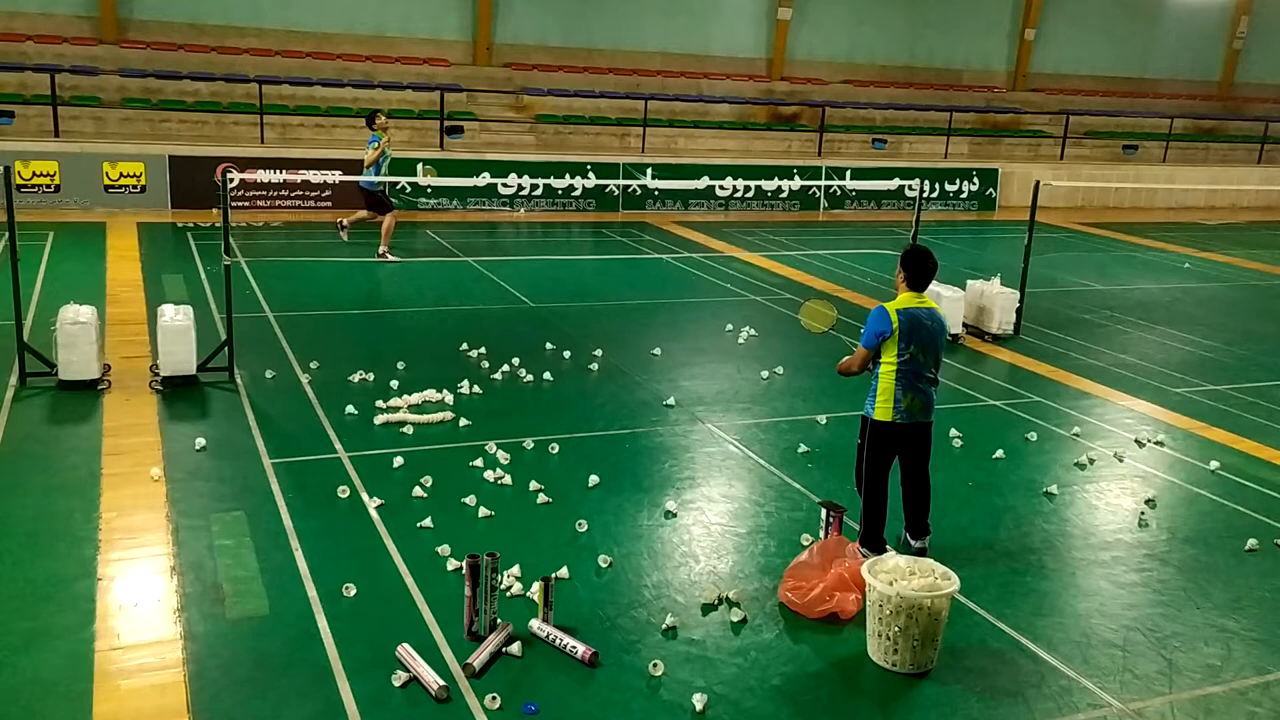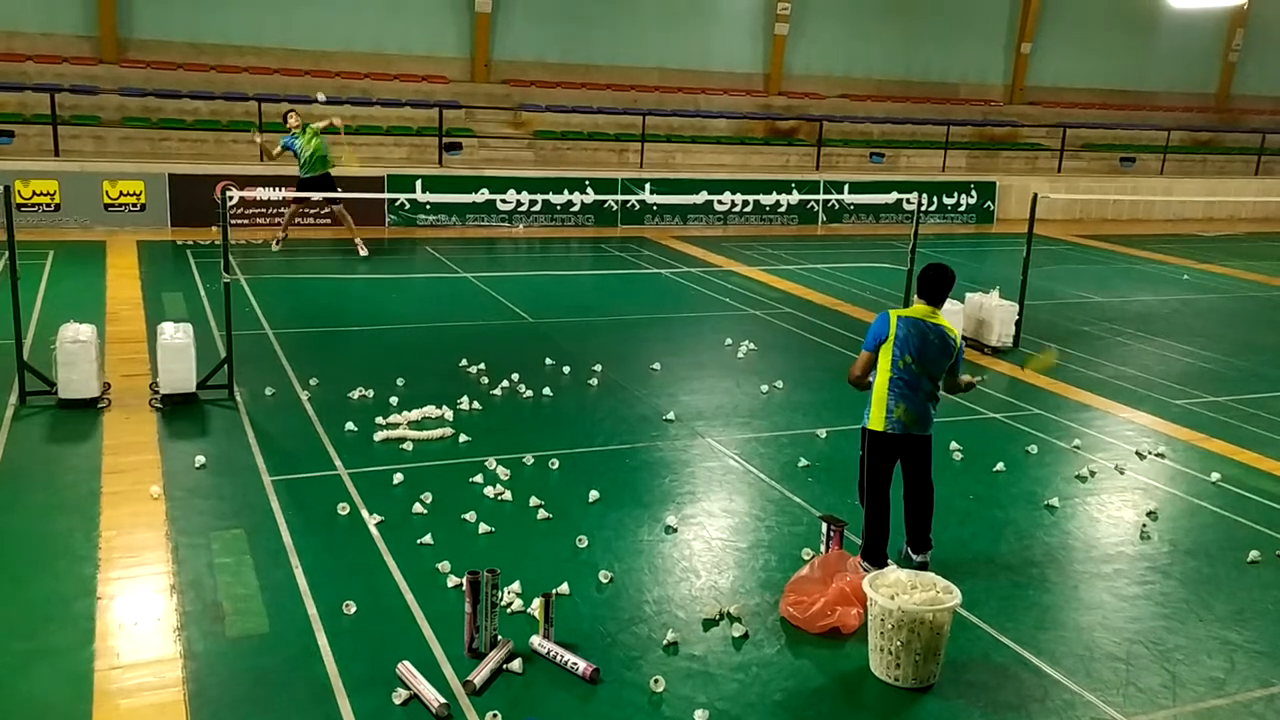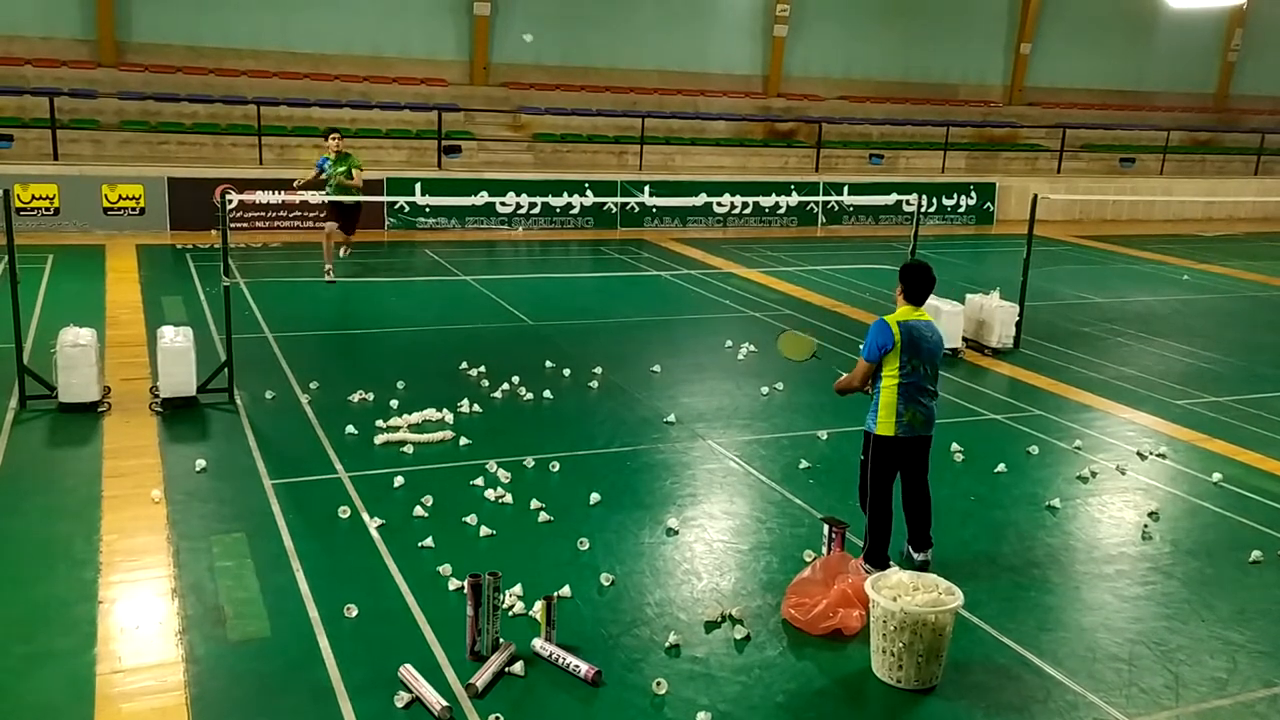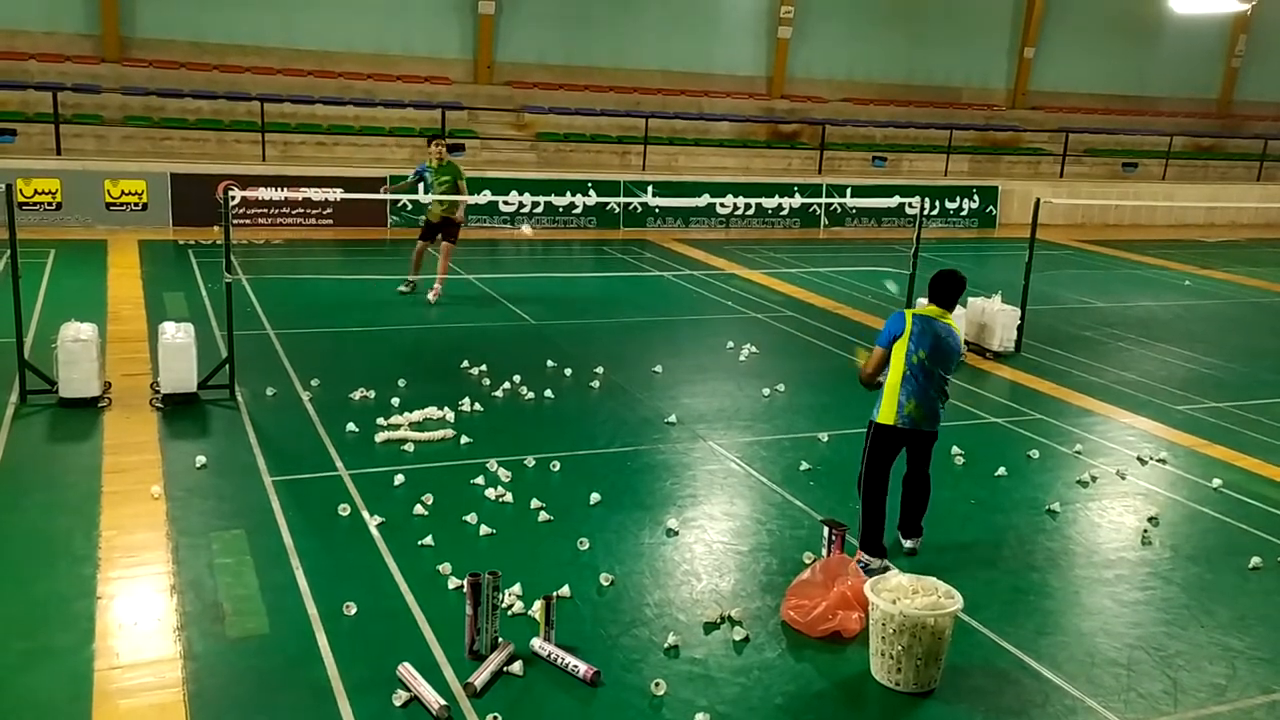
dt=0.7s
person 1, frame 1
left shoulder: (885, 314)
right shoulder: (938, 317)
left elbow: (857, 365)
left wrist: (842, 365)
left hip: (885, 413)
right hip: (922, 412)
left knee: (872, 478)
right knee: (916, 475)
left ankle: (872, 546)
right ankle: (918, 537)
person 1, frame 2
left shoulder: (890, 320)
right shoulder: (951, 338)
left elbow: (857, 374)
right elbow: (952, 386)
left wrist: (865, 383)
right wrist: (967, 382)
left hip: (883, 423)
right hip: (921, 425)
left knee: (875, 491)
right knee: (919, 488)
left ankle: (874, 561)
right ankle: (919, 551)
person 1, frame 3
left shoulder: (885, 327)
right shoulder: (934, 331)
left elbow: (858, 381)
left wrist: (841, 385)
left hip: (887, 427)
right hip: (923, 425)
left knee: (875, 494)
right knee: (917, 486)
left ankle: (876, 564)
right ankle: (920, 550)
person 1, frame 4
left shoulder: (903, 319)
right shoulder: (955, 339)
left elbow: (870, 371)
left wrist: (869, 381)
left hip: (892, 417)
right hip: (929, 420)
left knee: (873, 482)
right knee: (918, 475)
left ankle: (872, 555)
right ankle: (910, 534)
